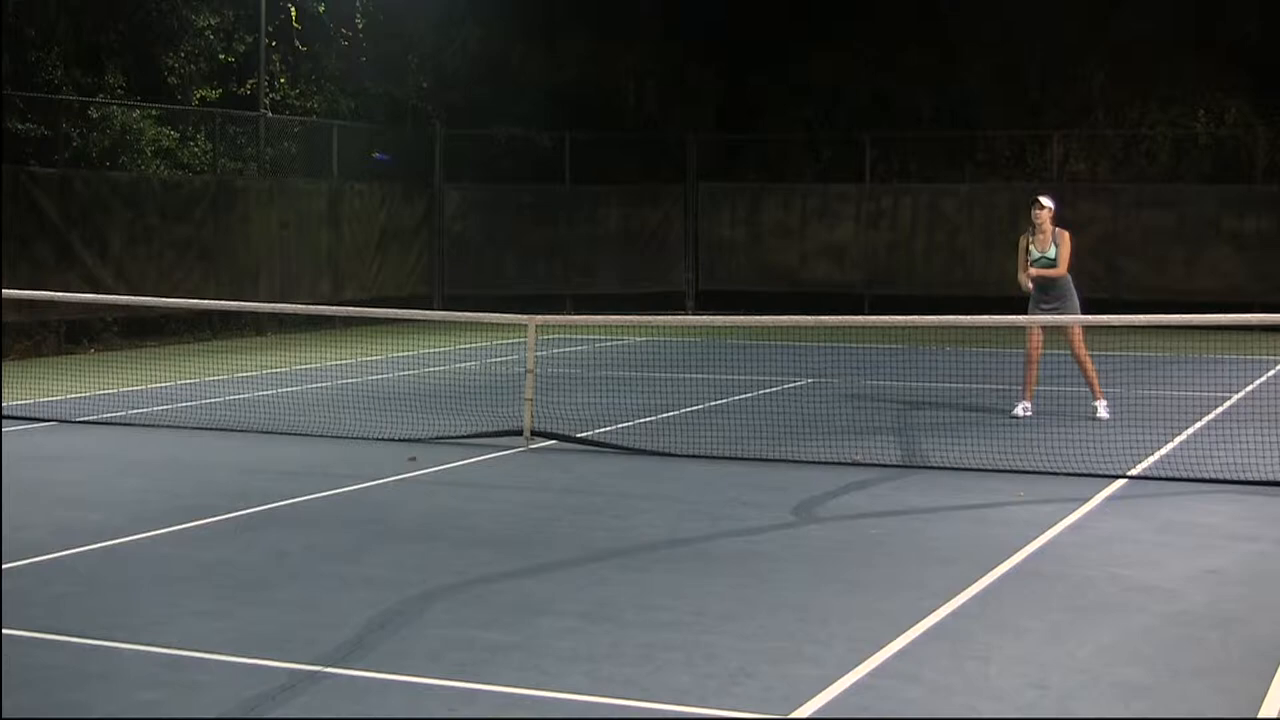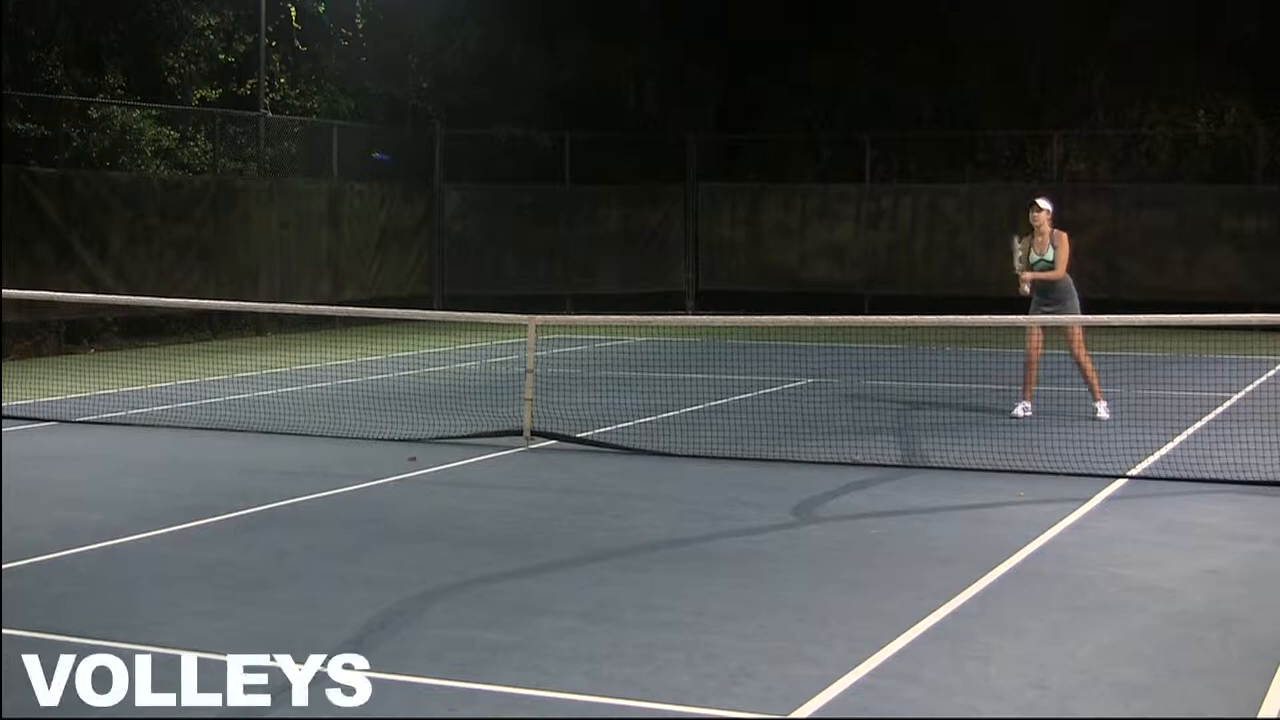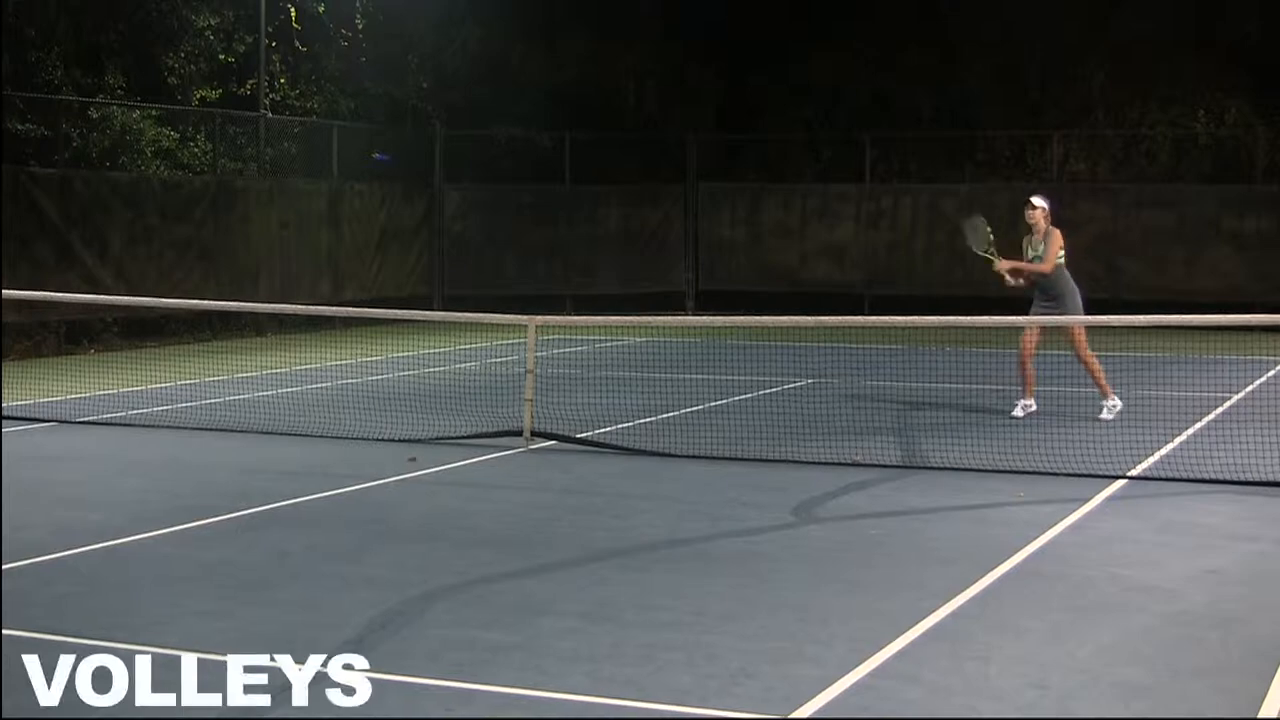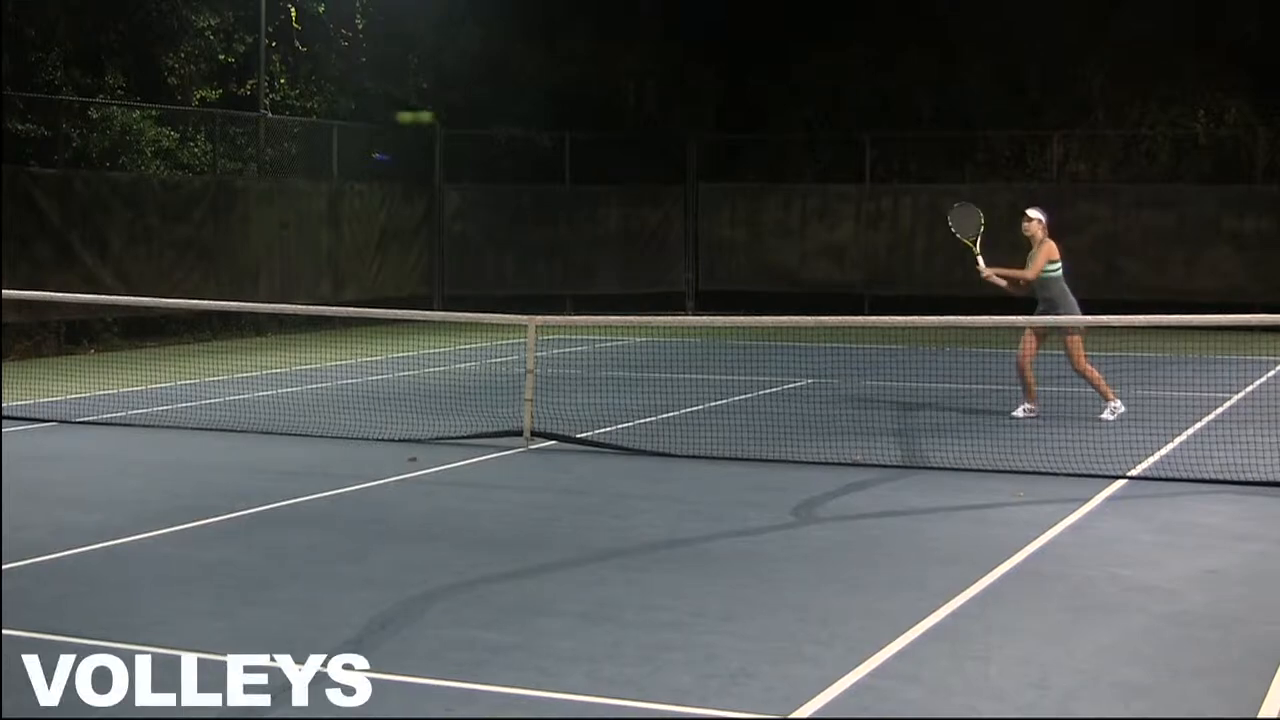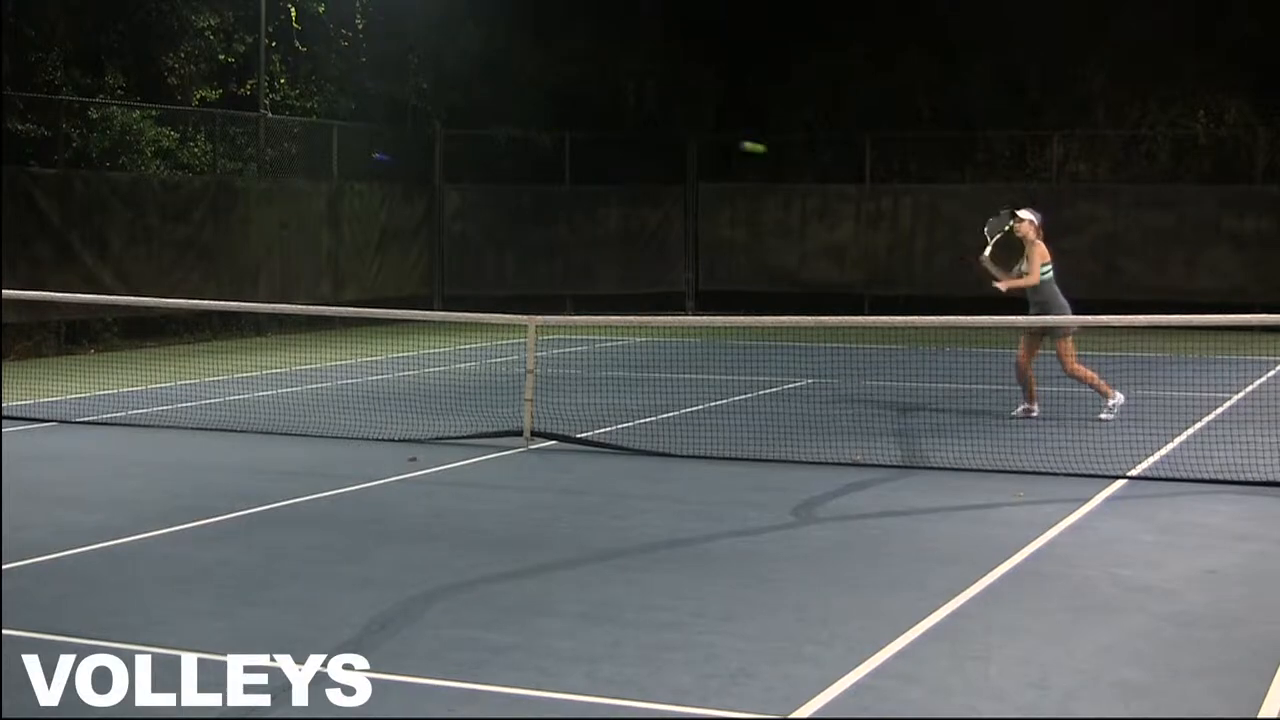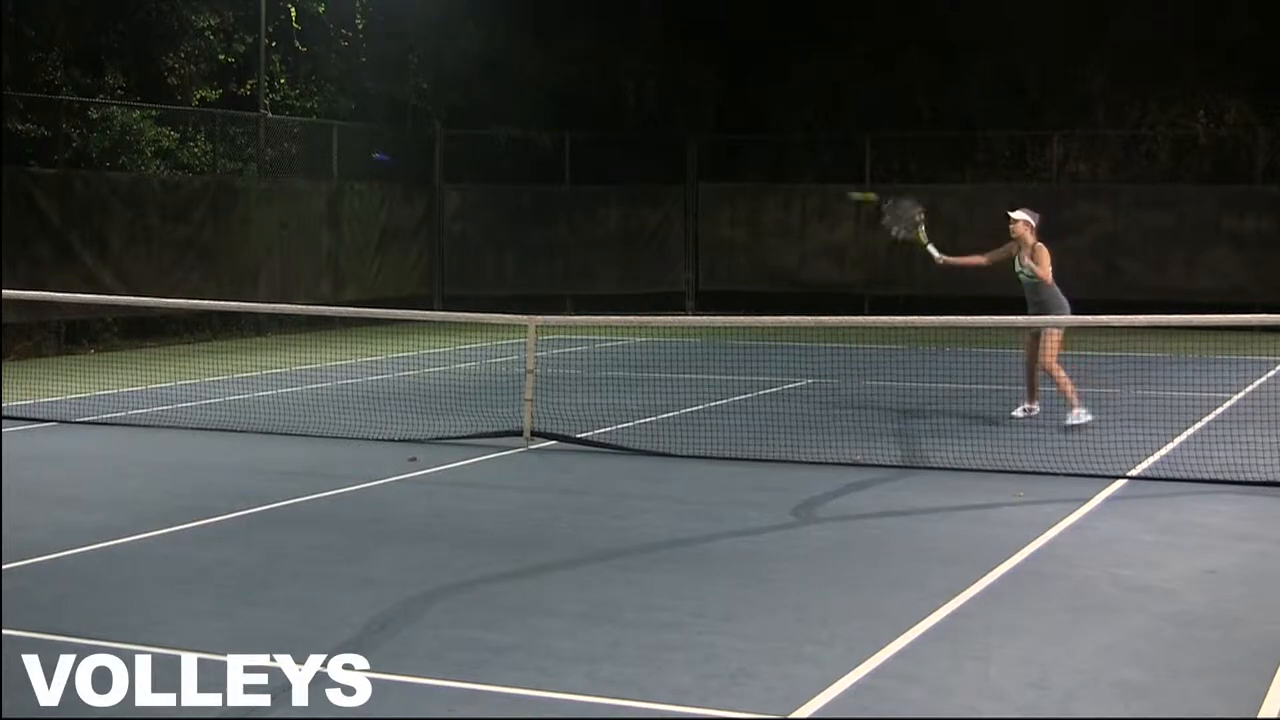
dt=0.2s
person 1, frame 1
left shoulder: (1062, 235)
right shoulder: (1025, 239)
left elbow: (1061, 270)
right elbow: (1022, 273)
left wrist: (1037, 271)
right wrist: (1024, 281)
left hip: (1064, 298)
right hip: (1039, 299)
left knee: (1079, 352)
right knee: (1032, 354)
left ankle: (1100, 401)
right ankle: (1026, 402)
person 1, frame 2
left shoulder: (1060, 237)
right shoulder: (1025, 242)
left elbow: (1060, 273)
right elbow: (1027, 276)
left wrist: (1031, 275)
right wrist: (1024, 284)
left hip: (1065, 300)
right hip: (1040, 301)
left knee: (1079, 354)
right knee: (1031, 354)
left ankle: (1100, 402)
right ankle: (1026, 403)
person 1, frame 3
left shoulder: (1053, 233)
right shoulder: (1028, 241)
left elbow: (1047, 267)
left wrist: (1011, 264)
right wrist: (1015, 278)
left hip: (1065, 297)
right hip: (1042, 298)
left knee: (1083, 352)
right knee: (1025, 351)
left ankle: (1111, 399)
right ankle: (1028, 401)
person 1, frame 4
left shoulder: (1047, 245)
right shoulder: (1032, 252)
left elbow: (1030, 274)
right elbow: (1019, 288)
left wrist: (995, 271)
right wrist: (993, 278)
left hip: (1064, 309)
right hip: (1044, 310)
left knee: (1079, 365)
right knee: (1022, 360)
left ankle: (1113, 402)
right ankle: (1031, 404)
person 1, frame 5
left shoulder: (1037, 247)
right shoulder: (1027, 251)
left elbow: (1032, 279)
right elbow: (1010, 279)
left wrist: (1006, 284)
right wrist: (989, 265)
left hip: (1055, 311)
right hip: (1038, 312)
left knee: (1071, 368)
right knee: (1021, 363)
left ankle: (1112, 397)
right ankle: (1030, 405)
person 1, frame 6
left shoulder: (1039, 248)
right shoulder: (1014, 247)
left elbow: (1048, 280)
right elbow: (983, 260)
left wrist: (1034, 265)
right wrist: (947, 260)
left hip: (1055, 312)
right hip: (1036, 312)
left knee: (1048, 363)
right knee: (1030, 364)
left ankle: (1077, 409)
right ankle: (1031, 404)
